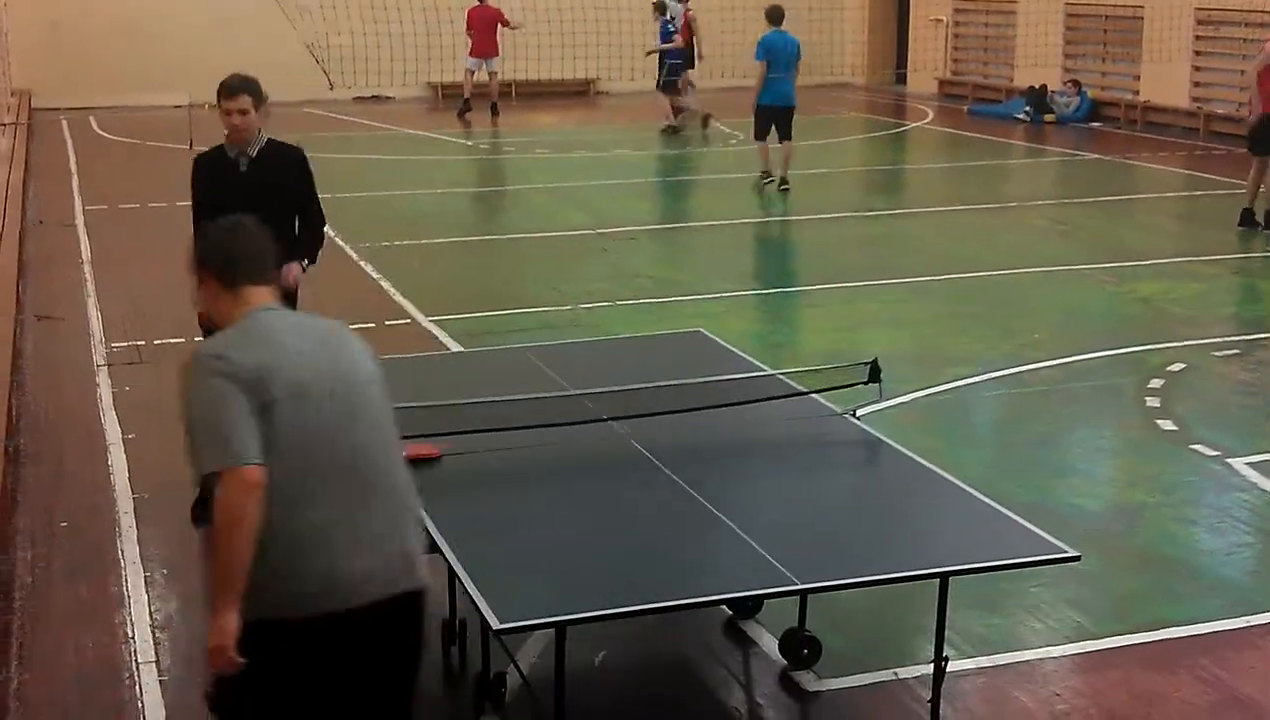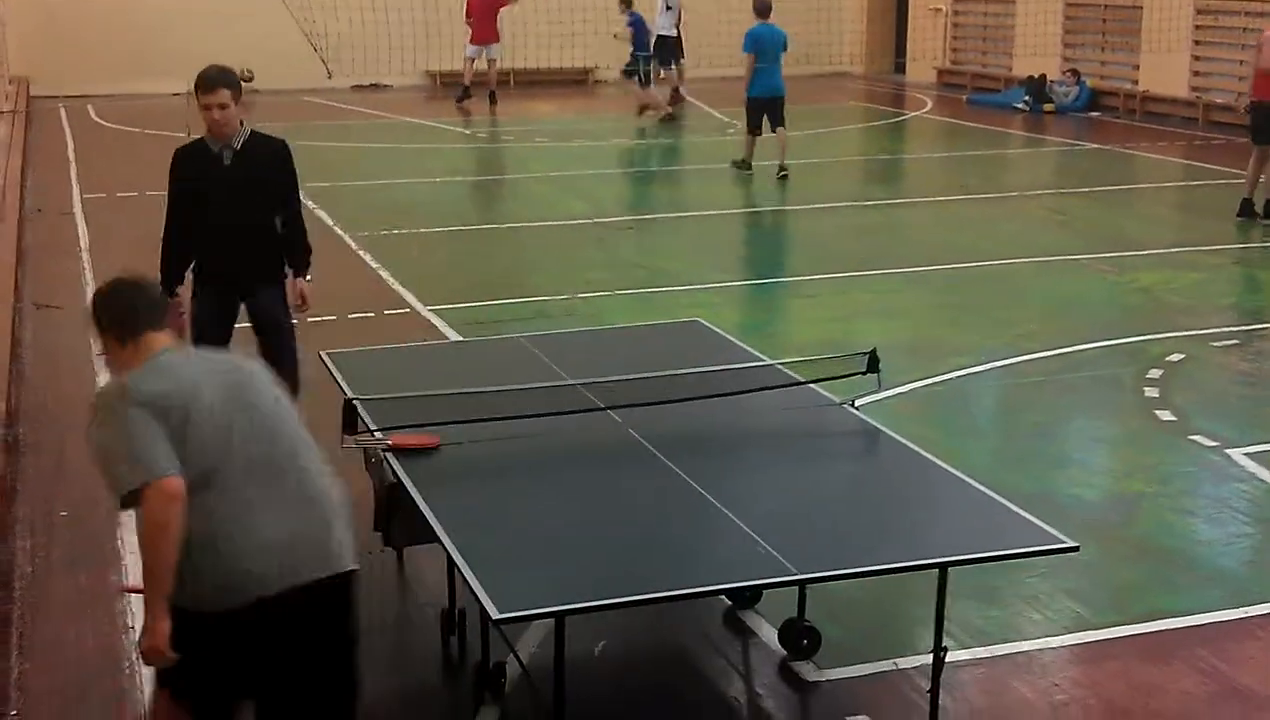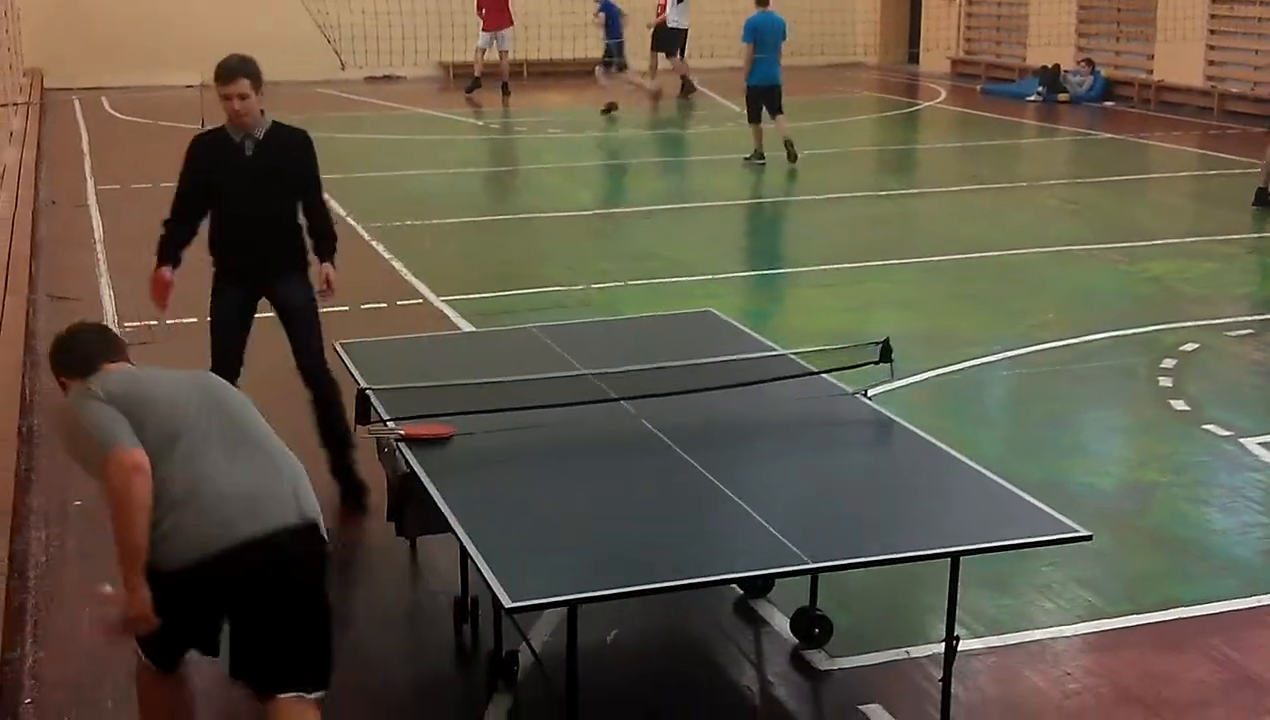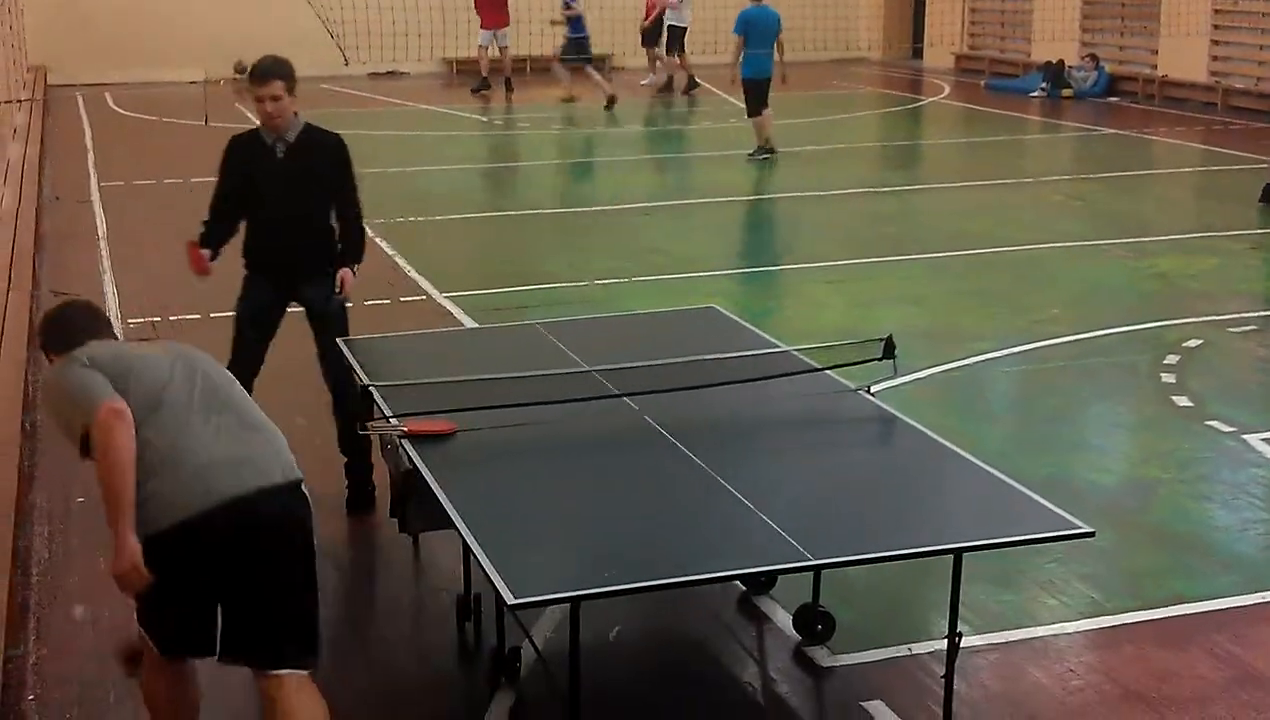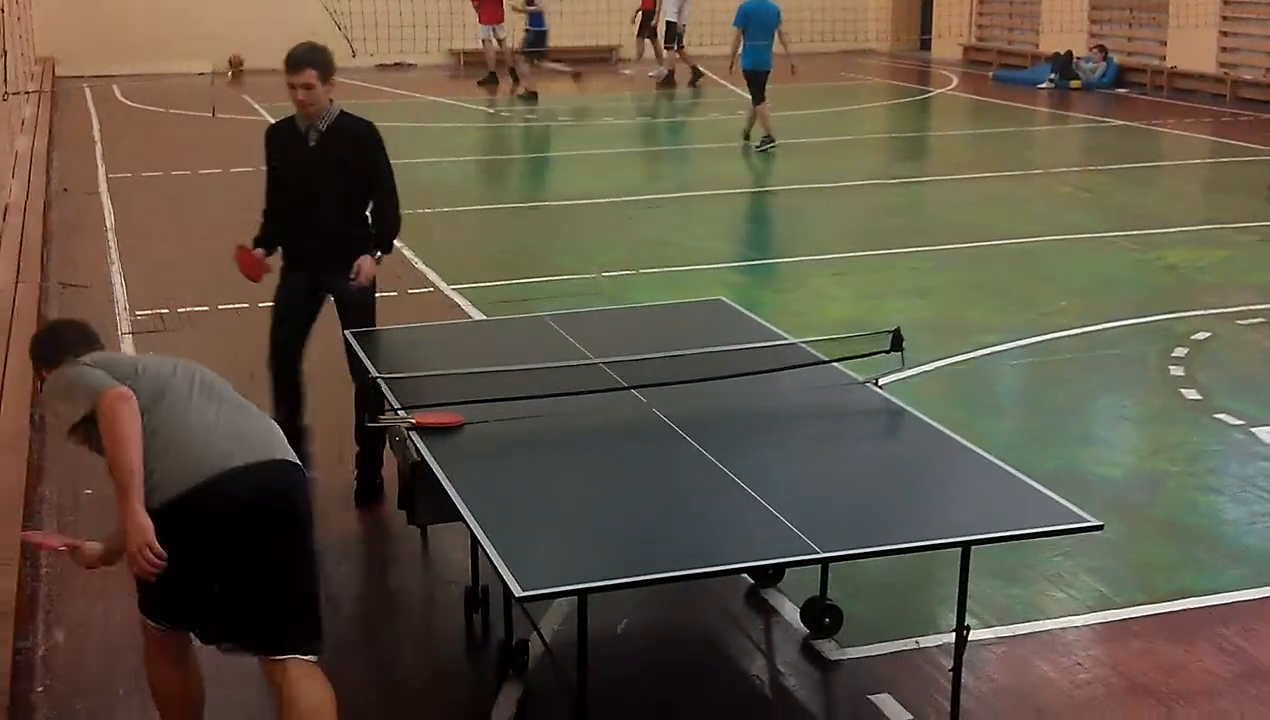
dt=0.2s
person 1, frame 1
left shoulder: (215, 362)
right shoulder: (345, 338)
left elbow: (245, 482)
left wrist: (224, 609)
left hip: (293, 598)
right hip: (397, 581)
person 1, frame 2
left shoulder: (121, 399)
right shoulder: (247, 366)
left elbow: (166, 492)
left wrist: (157, 612)
left hip: (224, 583)
right hip: (326, 565)
person 1, frame 3
left shoulder: (83, 403)
right shoulder: (202, 380)
left elbow: (131, 466)
left wrist: (134, 583)
left hip: (195, 541)
right hip: (293, 526)
left knee: (158, 663)
person 1, frame 4
left shoulder: (66, 374)
right shoulder: (183, 356)
left elbow: (112, 415)
left wrist: (123, 536)
left hip: (184, 509)
right hip: (278, 490)
left knee: (165, 652)
right knee: (286, 671)
person 1, frame 5
left shoulder: (65, 380)
right shoulder: (159, 368)
left elbow: (118, 402)
left wrist: (134, 514)
right wrist: (108, 551)
left hip: (193, 488)
right hip: (277, 472)
left knee: (165, 635)
right knee: (292, 658)
person 2, frame 1
left shoulder: (290, 159)
right shoulder: (207, 165)
left elbow: (312, 218)
right elbow: (202, 223)
left wrist: (301, 260)
left hip: (277, 279)
person 2, frame 2
left shoulder: (273, 151)
right shoulder: (186, 161)
left elbow: (291, 216)
right elbow: (180, 231)
left wrist: (300, 273)
right wrist: (169, 289)
left hip: (266, 281)
right hip: (211, 285)
left knee: (283, 373)
person 2, frame 3
left shoulder: (294, 143)
right shoulder: (205, 149)
left elbow: (314, 205)
right elbow: (187, 210)
left wrist: (326, 256)
right wrist: (168, 260)
left hip: (289, 270)
right hip: (233, 275)
left knee: (316, 372)
right knee: (223, 375)
left ankle: (343, 466)
person 2, frame 4
left shoulder: (327, 147)
right shoulder: (240, 150)
left elbow: (349, 213)
right elbow: (226, 211)
left wrist: (349, 262)
right wrist: (208, 246)
left hip: (319, 276)
right hip: (262, 277)
left knee: (341, 379)
right knee: (240, 373)
left ankle: (360, 474)
person 2, frame 5
left shoulder: (360, 135)
right shoulder: (278, 136)
left elbow: (386, 203)
right elbow: (276, 203)
left wrist: (374, 251)
right wrist: (265, 244)
left hip: (350, 266)
right hip: (299, 267)
left knee: (364, 368)
right knee: (281, 361)
left ankle: (369, 466)
right ankle: (292, 451)
